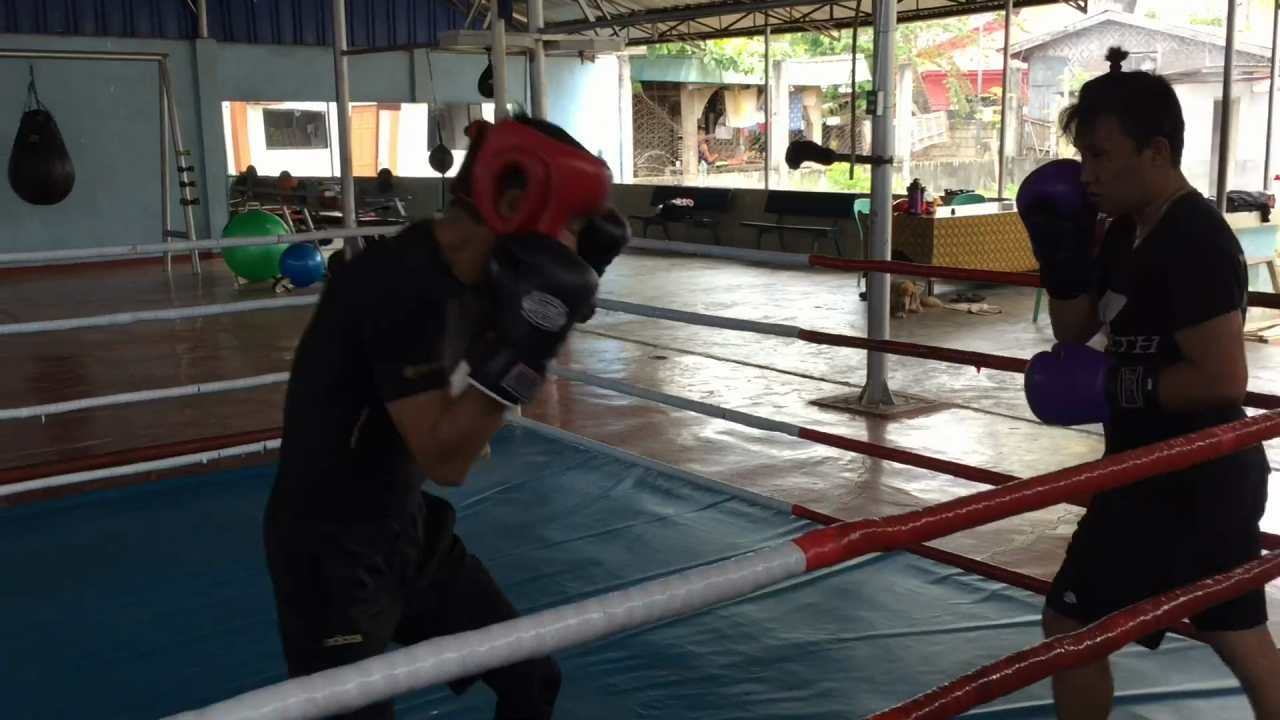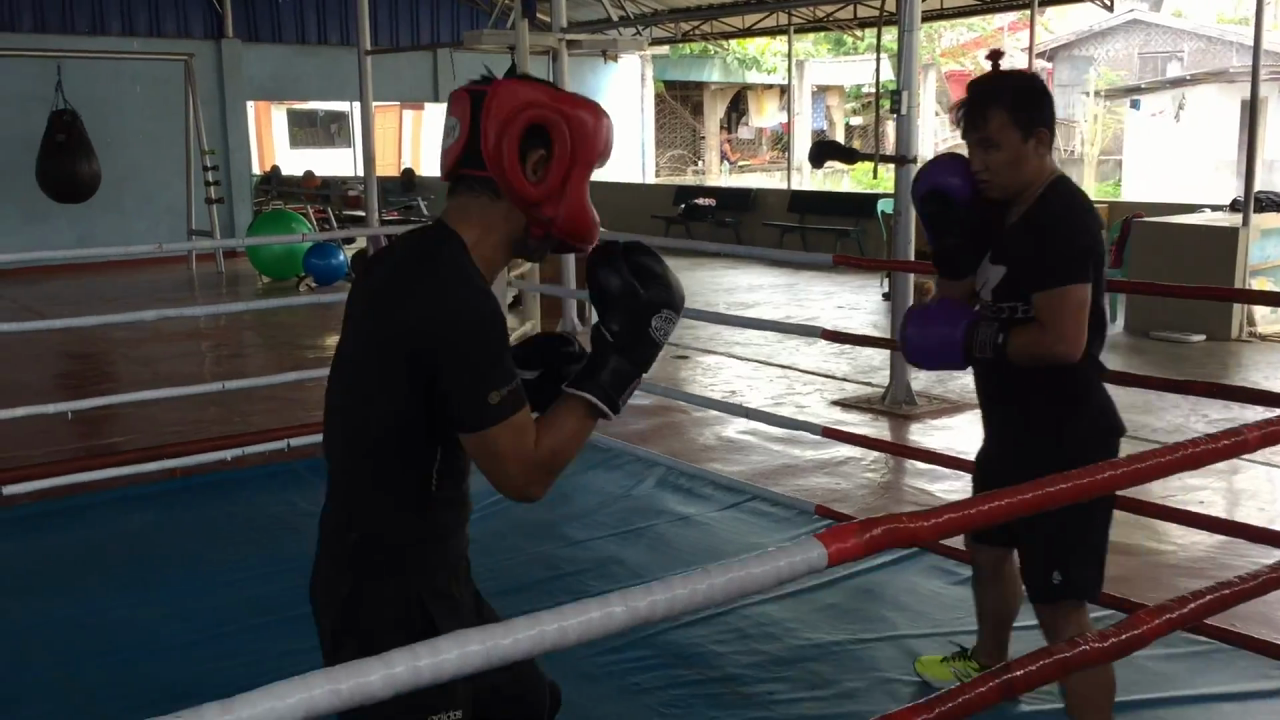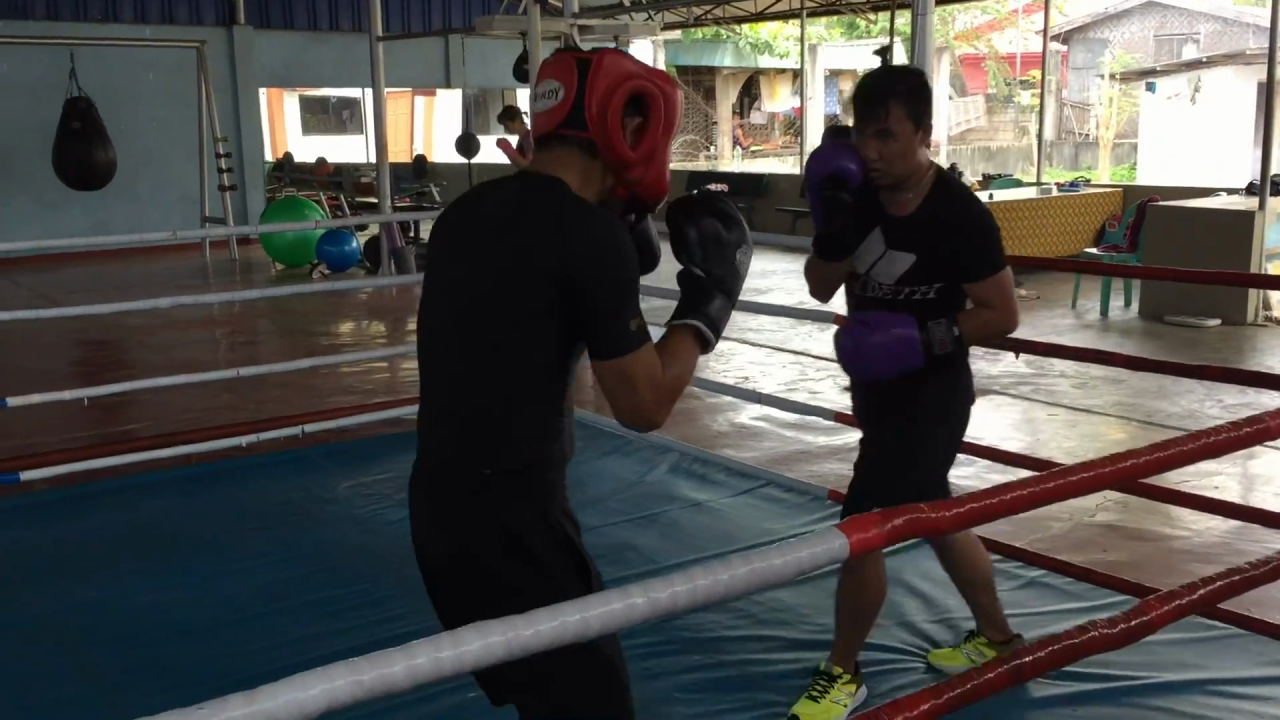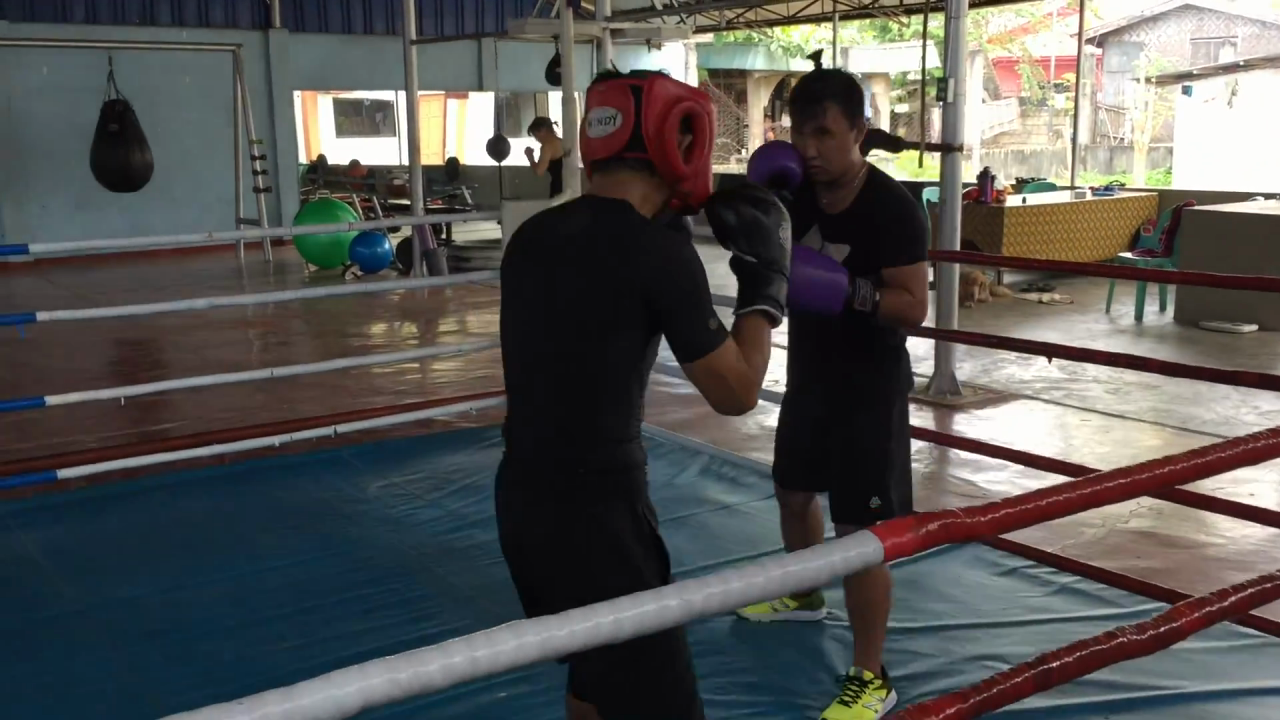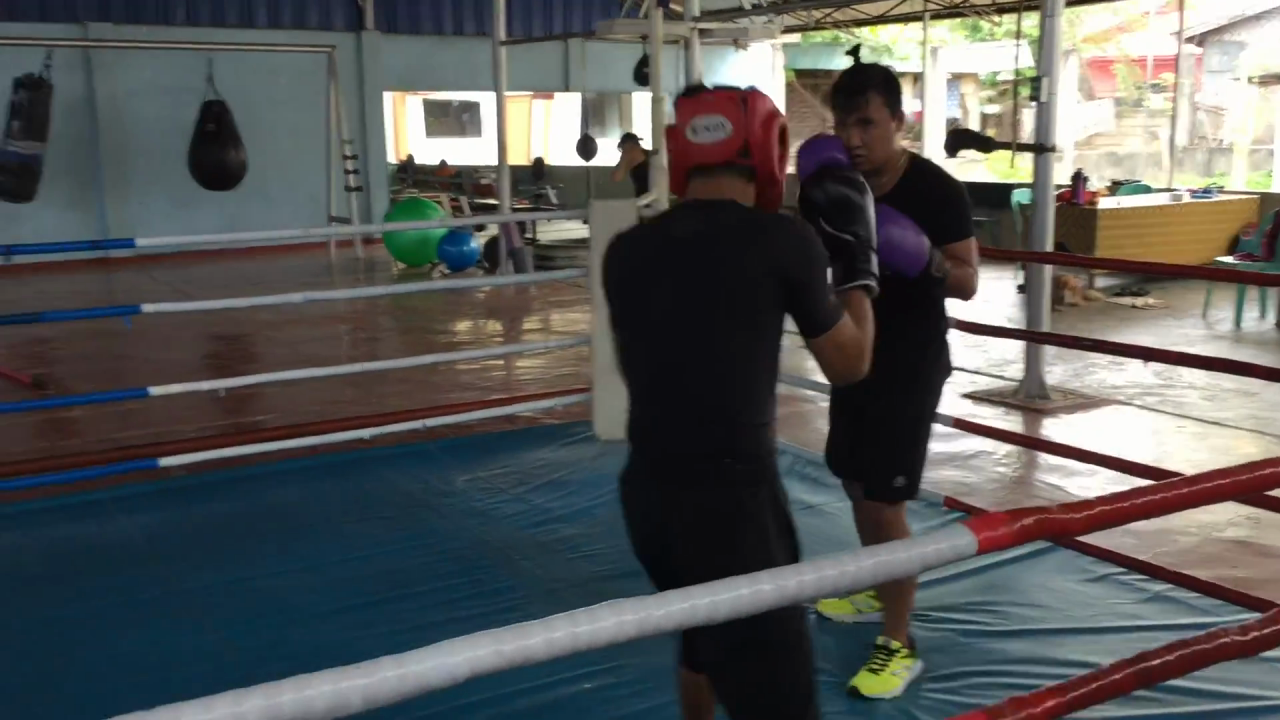
dt=0.5s
person 1, frame 1
left shoulder: (1192, 246)
right shoulder: (1128, 228)
left elbow: (1221, 380)
right elbow: (1076, 328)
left wrist: (1117, 389)
right wrist: (1060, 254)
left hip: (1181, 481)
right hip: (1213, 472)
left knee: (1069, 626)
person 1, frame 2
left shoulder: (1062, 221)
right shoulder: (998, 206)
left elbow: (1062, 342)
right elbow: (960, 302)
left wrist: (976, 341)
right wrist: (948, 239)
left hip: (1065, 437)
right hip: (1017, 428)
left knee: (1061, 608)
right knee: (984, 545)
right ankle: (989, 661)
person 1, frame 3
left shoulder: (959, 214)
right shoulder: (854, 192)
left elbow: (1000, 316)
right elbow: (818, 285)
left wrist: (928, 341)
right wrist: (829, 230)
left hip: (928, 396)
right hip: (879, 389)
right ankle: (995, 636)
person 1, frame 4
left shoulder: (892, 207)
right shoulder: (796, 192)
left elbow: (914, 306)
left wrist: (848, 293)
left hip: (870, 384)
right hip: (808, 371)
left knee: (859, 531)
right knee: (793, 493)
right ankle: (803, 593)
person 1, frame 5
left shoulder: (936, 191)
left elbow: (968, 281)
left wrist: (924, 260)
left hip: (909, 365)
left knee: (885, 506)
right knee: (858, 486)
left ankle: (899, 647)
right ankle: (878, 593)
person 2, frame 1
left shoulder: (464, 274)
right shoulder: (397, 283)
left elbow: (512, 355)
right elbow: (443, 457)
left wrist: (575, 284)
right wrist: (527, 341)
left hip: (404, 528)
right hip: (329, 546)
person 2, frame 2
left shoulder: (415, 262)
right shoulder: (456, 300)
right elbow: (524, 473)
left wrist: (518, 376)
right wrist: (621, 358)
left hip: (420, 574)
right hip: (392, 597)
person 2, frame 3
left shoulder: (466, 213)
right shoulder: (590, 233)
right elbow: (642, 404)
right wrist: (709, 296)
left hip: (441, 504)
right hip: (513, 515)
person 2, frame 4
left shoulder: (531, 237)
right shoulder: (657, 251)
right elbow: (734, 392)
right wrist: (765, 280)
left hip: (524, 500)
right hip: (595, 512)
left knee: (598, 663)
person 2, frame 5
left shoulder: (625, 251)
right shoulder: (784, 242)
right elbow: (849, 364)
right wrist: (858, 252)
left hip: (646, 496)
right hip: (734, 503)
left knee: (706, 631)
